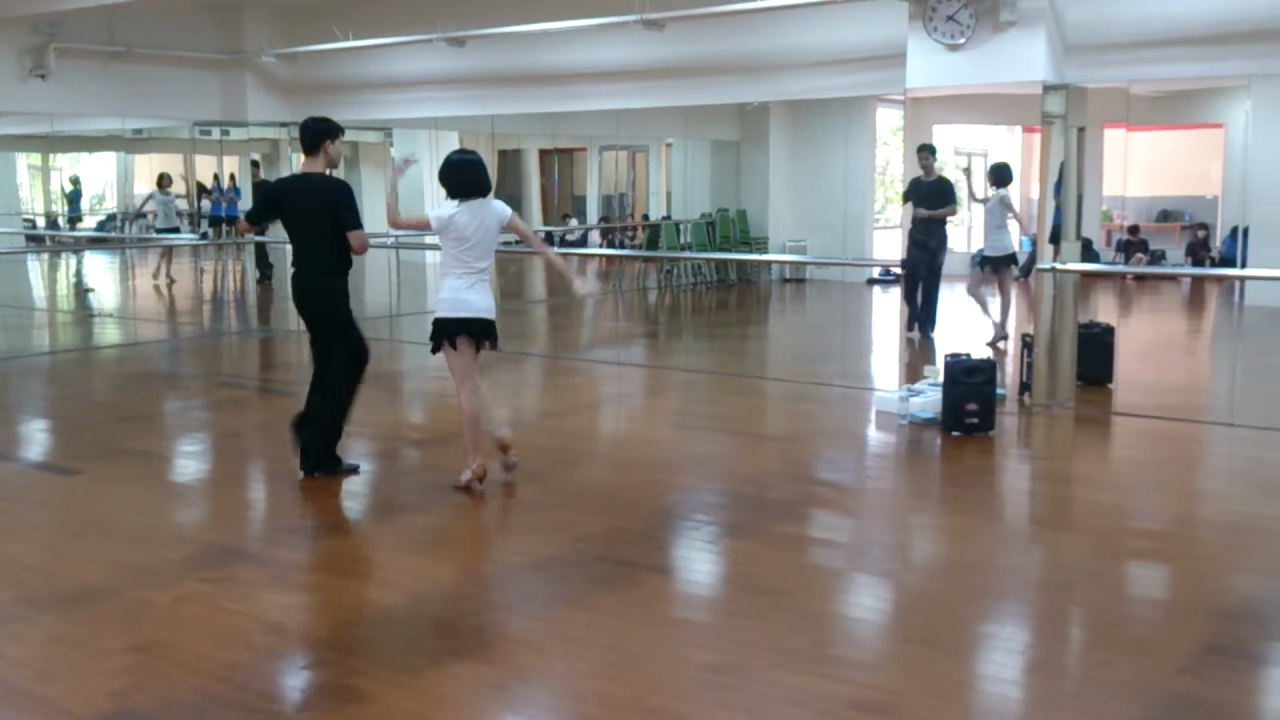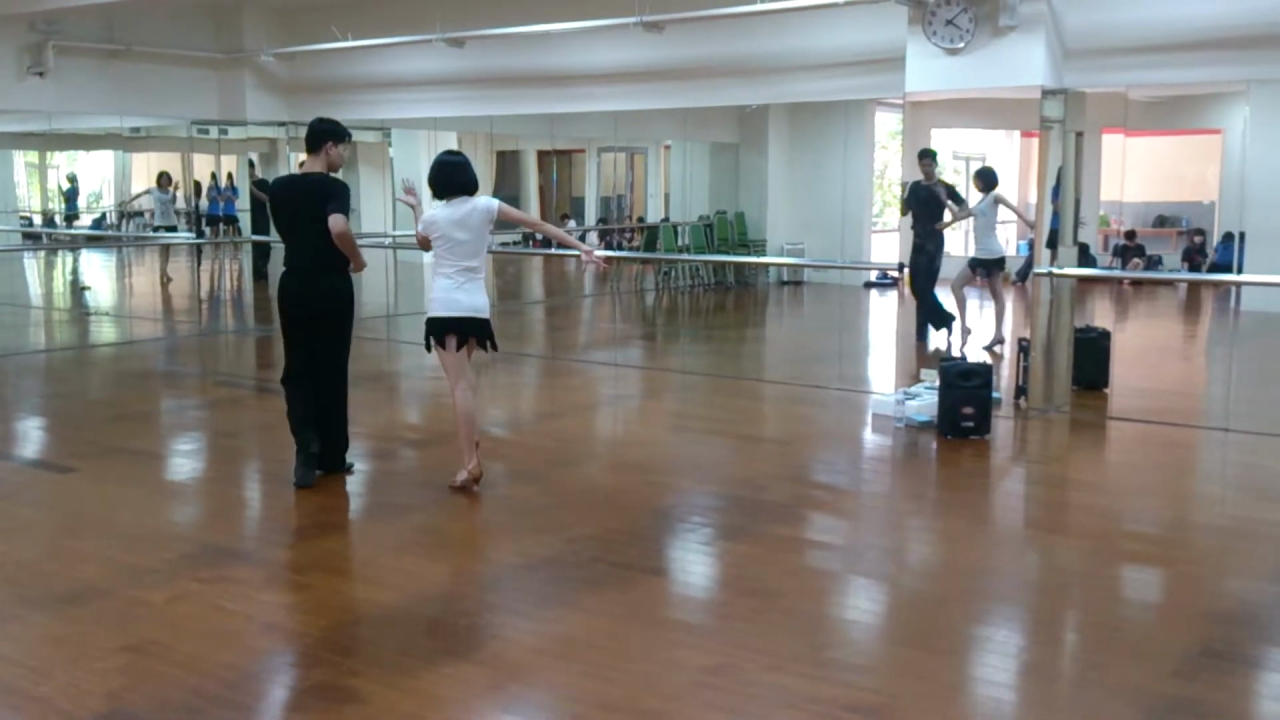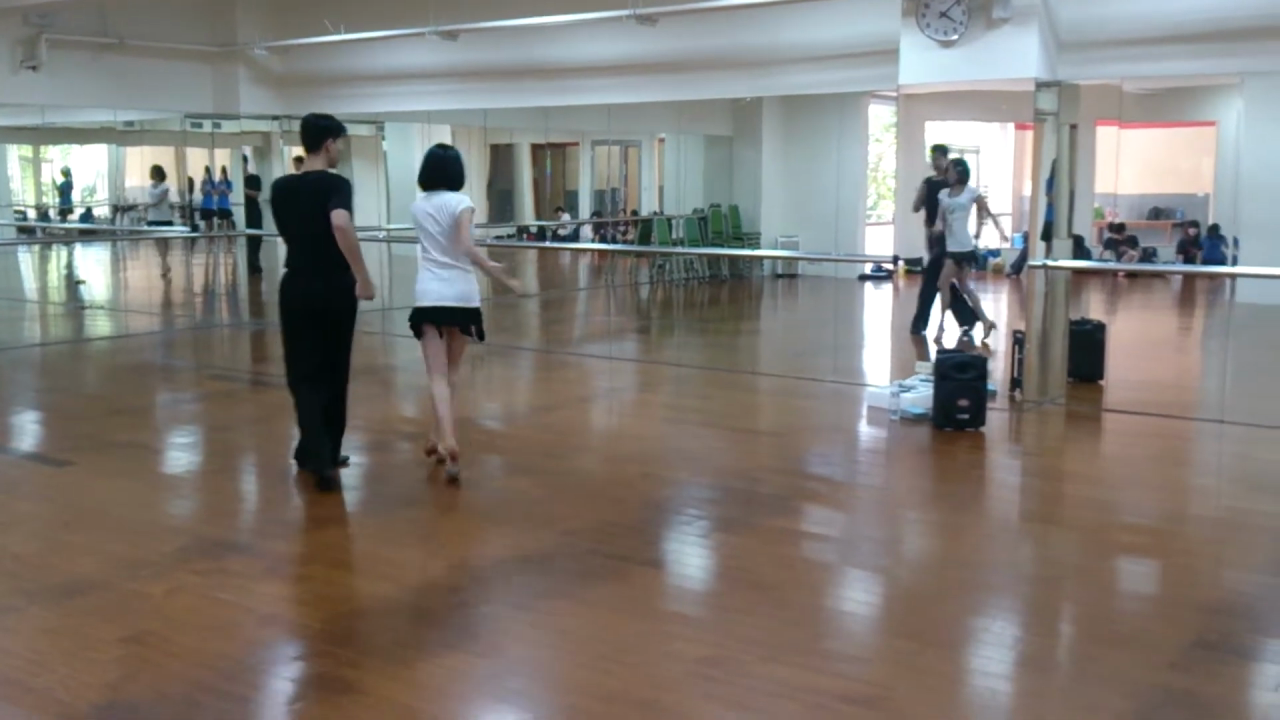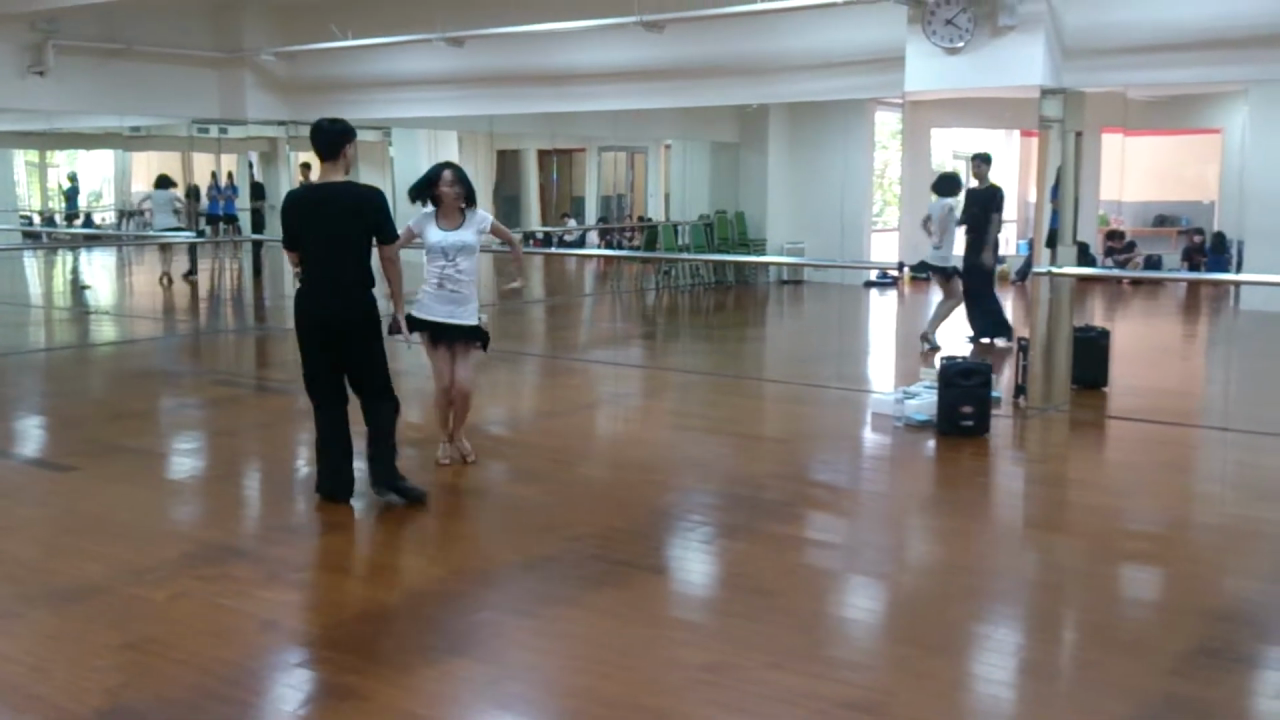
dt=0.5s
person 1, frame 1
left shoulder: (281, 189)
right shoulder: (337, 189)
left elbow: (245, 226)
right elbow: (359, 245)
left wrist: (284, 218)
right wrist: (340, 234)
left hip: (307, 283)
right hip: (328, 287)
left knee: (354, 355)
right knee: (332, 369)
left ankle: (309, 428)
right ankle: (318, 457)
person 1, frame 2
left shoulder: (278, 188)
right shoulder: (334, 188)
right elbow: (339, 229)
right wrist: (356, 259)
left hip: (293, 287)
right hip: (332, 287)
left knee: (298, 371)
right knee: (332, 372)
left ankle: (307, 448)
right ankle: (331, 456)
person 1, frame 3
left shoulder: (280, 189)
right shoulder: (335, 184)
right elbow: (340, 224)
right wrist: (363, 276)
left hip: (296, 289)
right hip: (335, 289)
left knee: (304, 375)
right knee: (332, 372)
left ankle: (318, 455)
right ankle: (321, 454)
person 1, frame 4
left shoulder: (294, 201)
right shoulder: (369, 197)
left elbow: (293, 259)
right elbow: (390, 256)
right wrist: (398, 302)
left hip: (312, 306)
right hip: (357, 305)
left knee: (326, 395)
right knee: (378, 392)
left ankle: (335, 480)
right ankle: (385, 478)
person 2, frame 1
left shoulder: (445, 217)
right shoulder: (497, 211)
left elbow: (395, 221)
right elbow: (541, 246)
left wrist: (393, 179)
right wrist: (574, 278)
left hip: (452, 310)
right hip: (481, 309)
left knee: (467, 387)
right knee: (470, 383)
left ankle: (475, 465)
right ankle: (501, 436)
person 2, frame 2
left shoulder: (431, 218)
right shoulder: (484, 207)
right elbow: (536, 225)
left wrist: (416, 208)
right wrist: (580, 246)
left hip: (444, 307)
right hip: (476, 306)
left knee: (460, 385)
right knee: (462, 380)
left ankle: (471, 463)
right ankle: (470, 441)
person 2, frame 3
left shoulder: (418, 205)
right shoulder: (460, 203)
right elbow: (468, 249)
left wrist: (487, 265)
right wrist: (503, 279)
left hip: (429, 296)
right hip: (461, 296)
left knee: (437, 374)
right knee: (450, 372)
left ankle: (447, 443)
right ankle: (444, 442)
person 2, frame 4
left shoulder: (476, 219)
right shoulder: (420, 221)
left elbow: (513, 242)
left wrist: (520, 276)
left hip: (463, 316)
right hip: (428, 313)
left knee: (464, 386)
right knee: (445, 383)
left ankle: (458, 436)
right ankle: (445, 440)
person 3, frame 1
left shoulder: (945, 184)
right shoulder: (915, 183)
left elbow: (952, 210)
right elbow: (901, 202)
left wrist: (928, 213)
left hip: (936, 235)
right hip: (917, 233)
left knee: (931, 280)
right knee: (912, 272)
left ankle: (926, 324)
right ankle: (913, 314)
person 3, frame 2
left shoulder: (943, 187)
right shoulder: (914, 187)
left elbow: (964, 207)
right elbow: (904, 212)
right wrist: (903, 195)
left hip: (934, 240)
right hip: (918, 239)
left knee: (924, 285)
right knee: (916, 285)
left ankle: (922, 329)
right ankle: (944, 319)
person 3, frame 3
right shoulder: (927, 183)
right elbow: (916, 209)
right wrist: (921, 195)
left hip: (945, 234)
right hip: (933, 234)
left knee: (930, 278)
right knee: (940, 279)
left ankle: (920, 322)
person 3, frame 4
left shoulder: (995, 192)
right shoulder: (970, 192)
left elbow: (995, 221)
right elbow: (964, 218)
left wrist: (989, 249)
left hip: (986, 244)
right hip: (972, 244)
left knee: (983, 289)
right knee: (970, 288)
left ankle: (1001, 328)
right ankle: (986, 329)
person 4, frame 1
left shoulder: (1003, 195)
right shoulder: (996, 196)
left elbow: (1015, 213)
right elbow: (975, 199)
left wrist: (1022, 225)
right wrist: (968, 179)
left hip: (996, 251)
right hip: (1004, 250)
left knee: (973, 287)
right knee: (1005, 291)
left ankle: (995, 323)
right ankle: (1001, 328)
person 4, frame 2
left shoulder: (993, 197)
right shoulder: (979, 204)
left elbow: (1011, 207)
right elbow: (959, 216)
left wrist: (1027, 221)
left hip: (989, 254)
right hip: (985, 254)
left knee: (957, 285)
right knee: (997, 294)
left ankle: (964, 327)
right ankle: (998, 334)
person 4, frame 3
left shoulder: (972, 192)
right shoulder: (944, 194)
left elbow: (987, 213)
right elbow: (941, 218)
left wrist: (1000, 230)
right wrist: (938, 225)
left hip: (962, 247)
right hip: (951, 246)
left knee: (943, 283)
right knee: (963, 286)
left ankle: (942, 324)
right ankle: (985, 320)
person 4, frame 4
left shoulder: (936, 203)
right shoulder: (949, 203)
left elbow: (925, 222)
right elbow: (944, 226)
right wrist: (939, 240)
left hip: (933, 258)
right hip: (942, 259)
left knee: (949, 296)
right knee: (956, 297)
left ankle: (930, 331)
right ankle: (930, 330)
